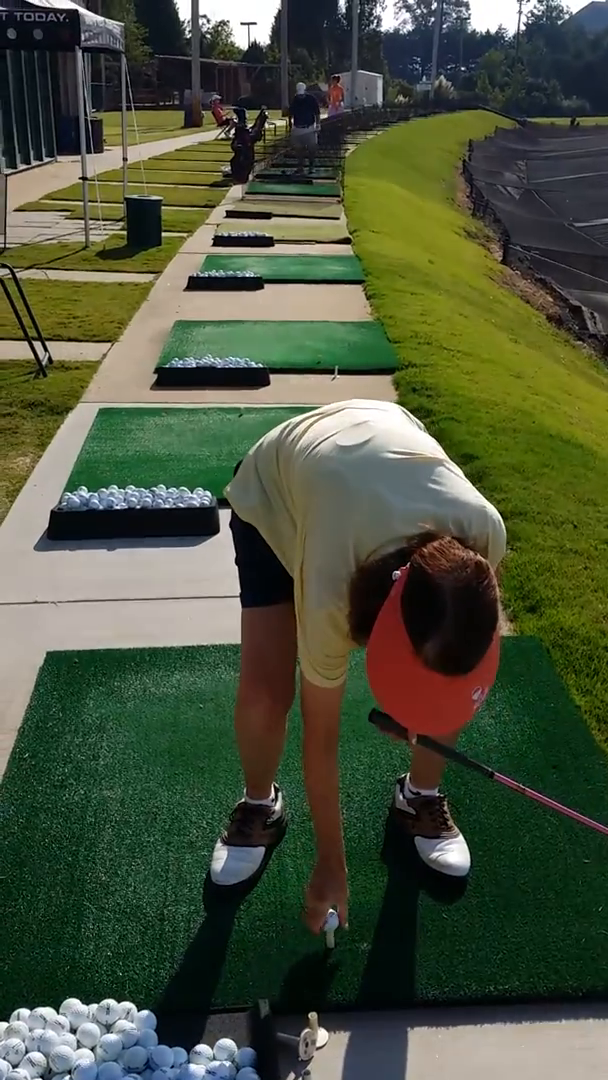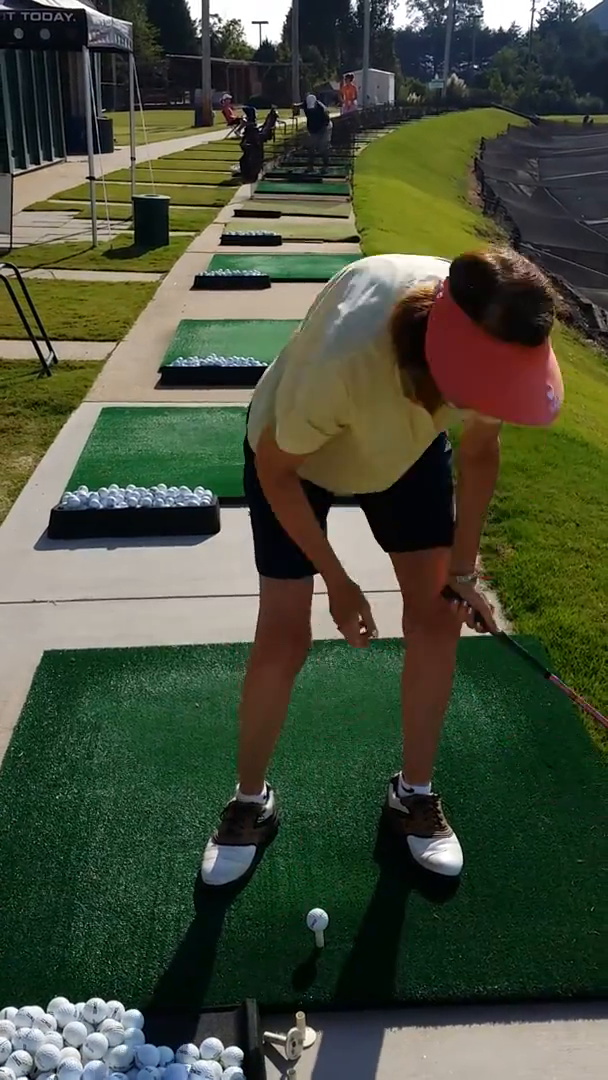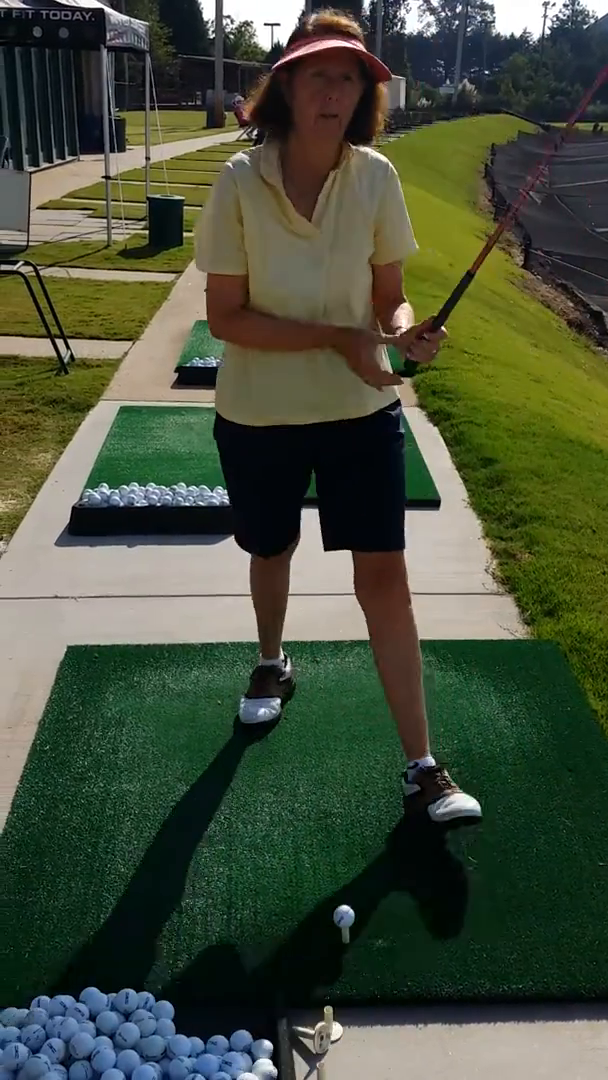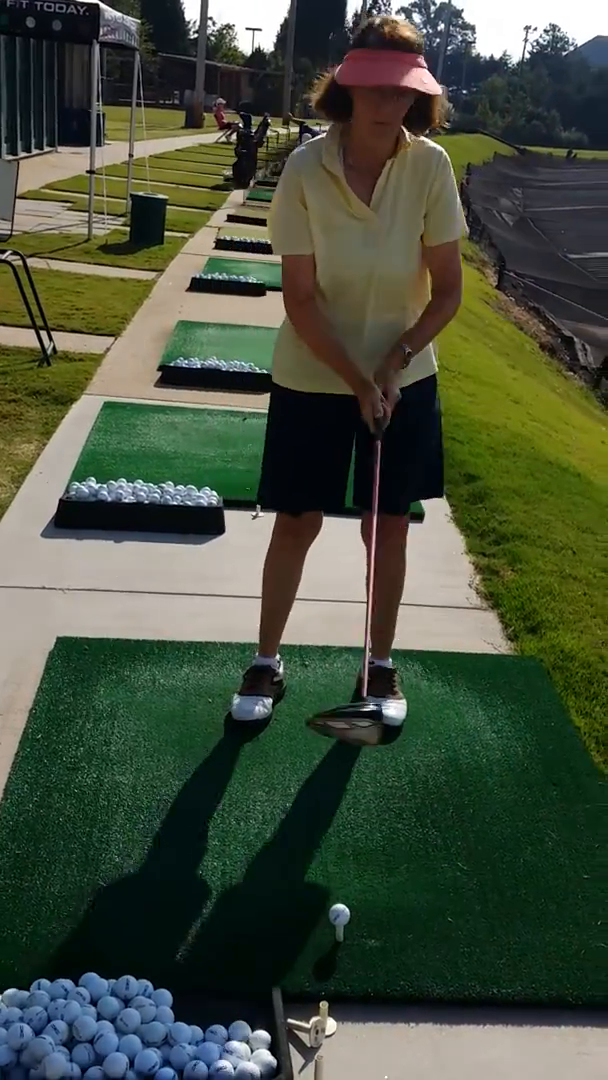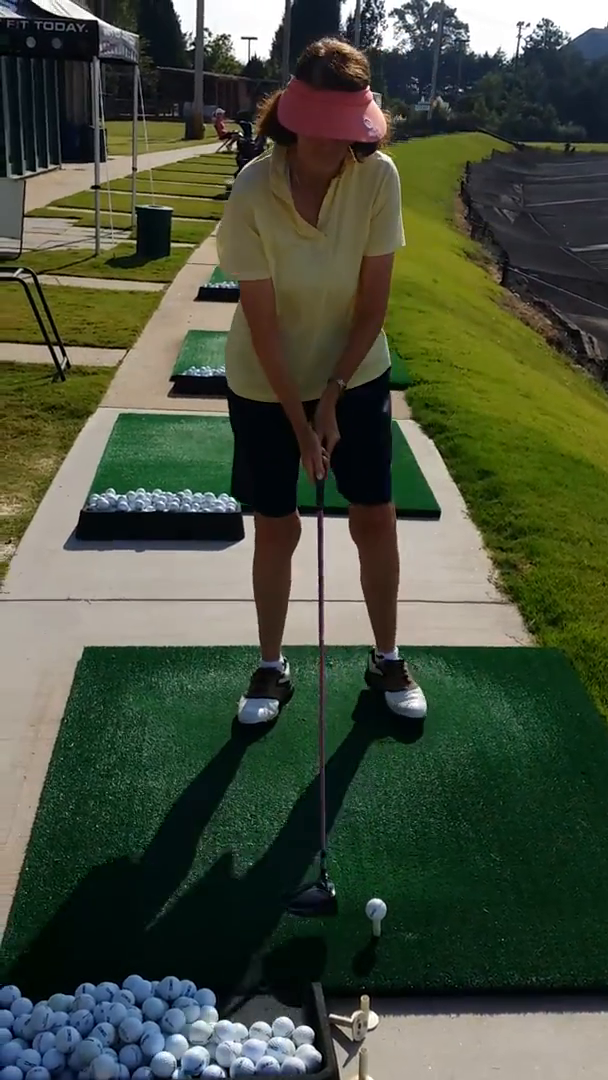
dt=1s
person 1, frame 1
left shoulder: (484, 529)
right shoulder: (331, 595)
right elbow: (321, 738)
left wrist: (425, 681)
right wrist: (330, 863)
right hip: (273, 489)
left knee: (451, 670)
right knee: (264, 691)
left ankle: (421, 797)
right ankle: (259, 806)
person 1, frame 2
left shoulder: (501, 354)
right shoulder: (346, 356)
left elbow: (481, 454)
right elbow: (277, 470)
left wrist: (462, 573)
right wrist: (338, 583)
left hip: (410, 441)
right hip: (294, 443)
left knee: (435, 615)
right knee: (283, 636)
left ankle: (413, 793)
right ankle: (251, 802)
person 1, frame 3
left shoulder: (376, 177)
right shoulder: (239, 181)
left elbow: (389, 295)
right elbow: (226, 318)
left wrist: (404, 330)
right wrist: (332, 337)
left hip: (360, 408)
right hip: (258, 415)
left knee: (383, 577)
right knee: (270, 552)
left ankle: (422, 767)
right ankle: (272, 664)
person 1, frame 4
left shoulder: (431, 165)
right shoulder: (305, 168)
left elbow: (448, 289)
right elbow: (300, 301)
left wrist: (395, 361)
right wrist: (356, 380)
left hip: (402, 381)
right hip: (312, 381)
left knee: (388, 527)
right knee: (296, 525)
left ankle: (380, 665)
right ankle: (267, 662)
person 1, frame 5
left shoulder: (378, 177)
right shoulder: (252, 190)
left elbow: (373, 303)
right elbow: (262, 323)
left wrist: (331, 395)
right wrist: (298, 422)
left hip: (355, 376)
right hip: (267, 387)
left knee: (375, 520)
right knee: (275, 529)
left ankle: (386, 658)
right ankle: (271, 666)
